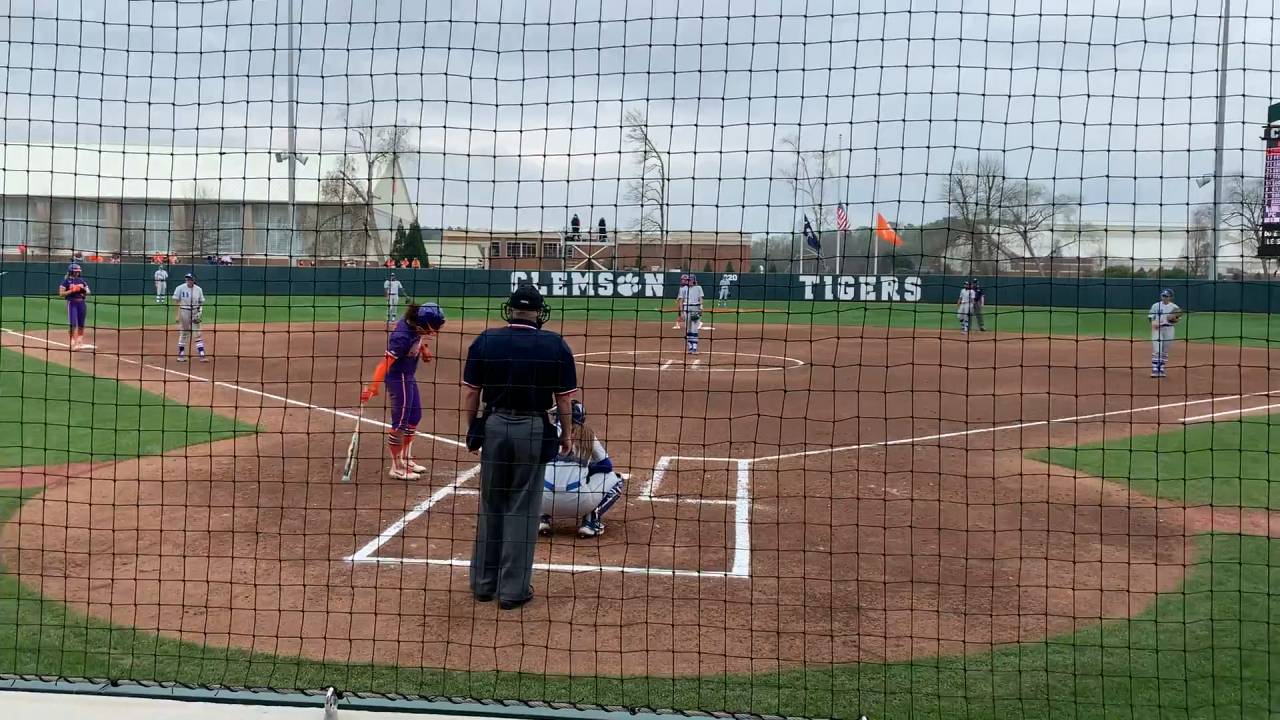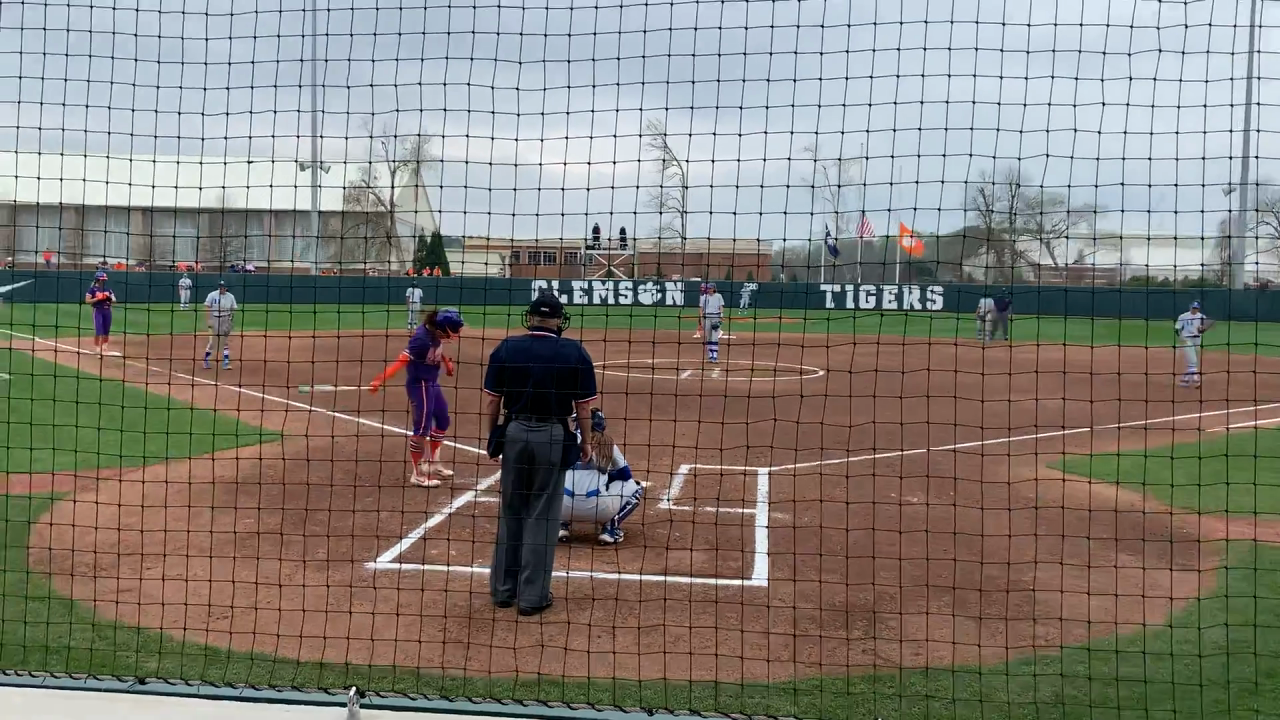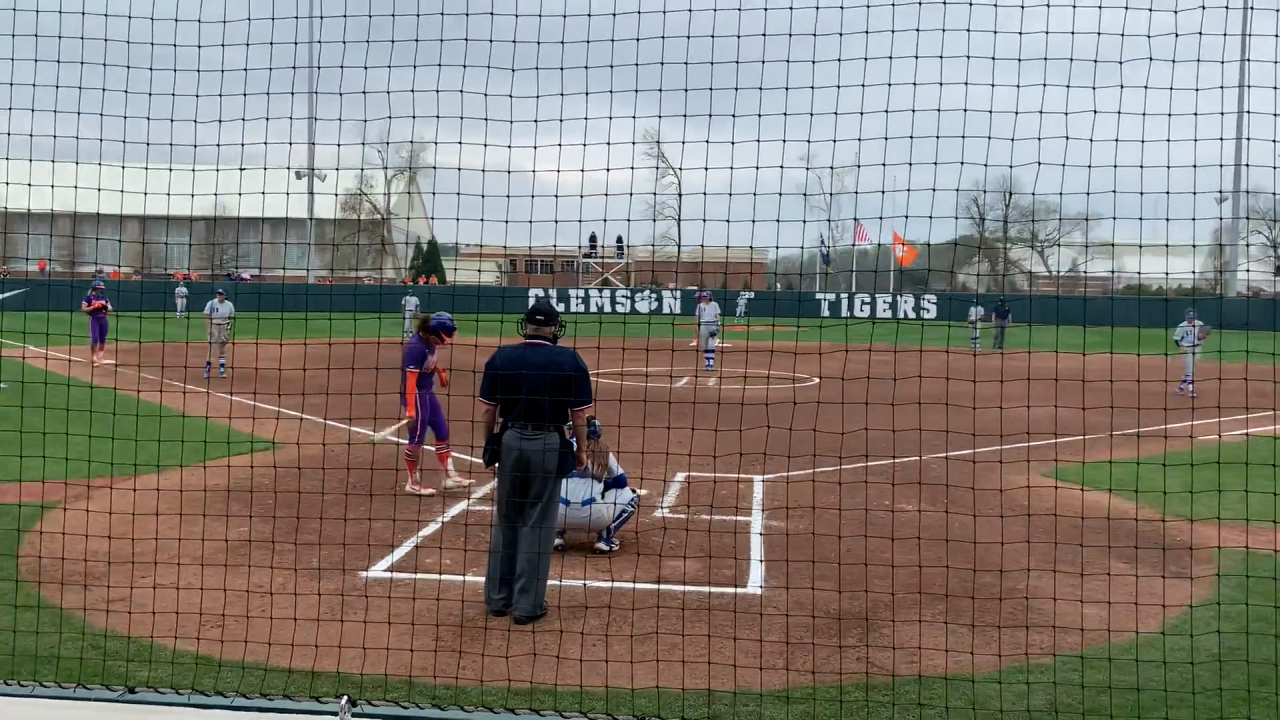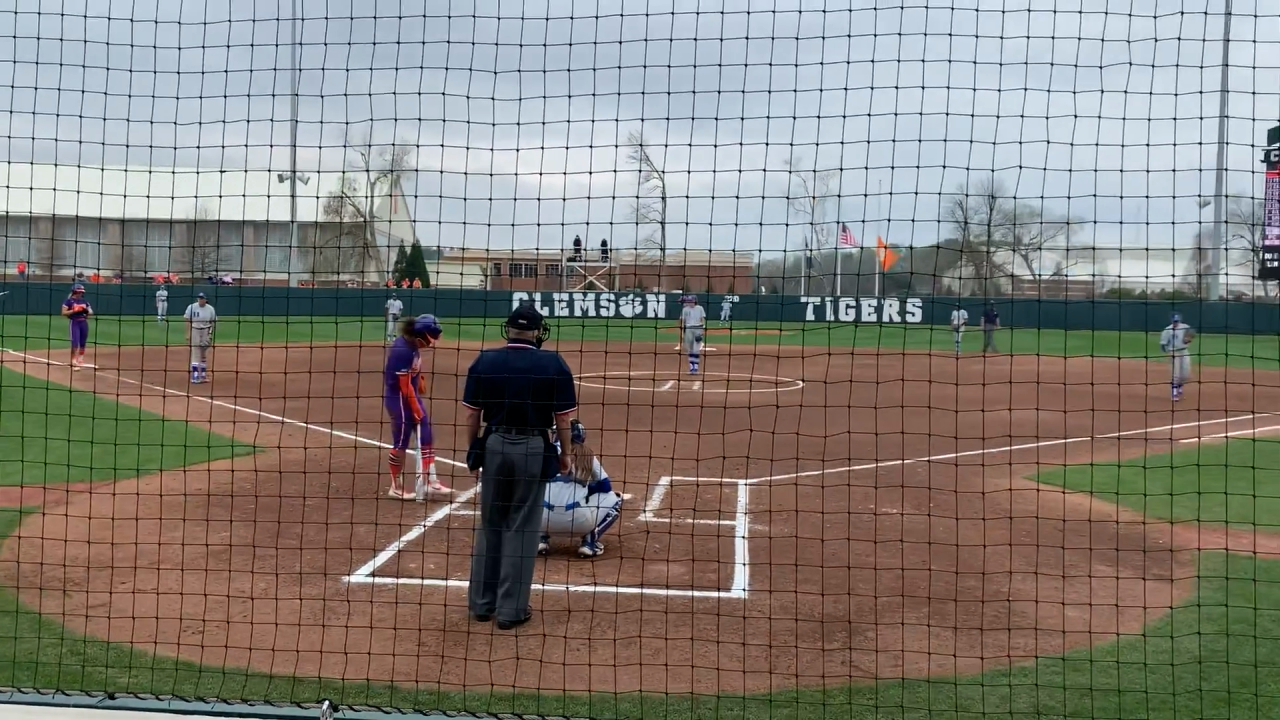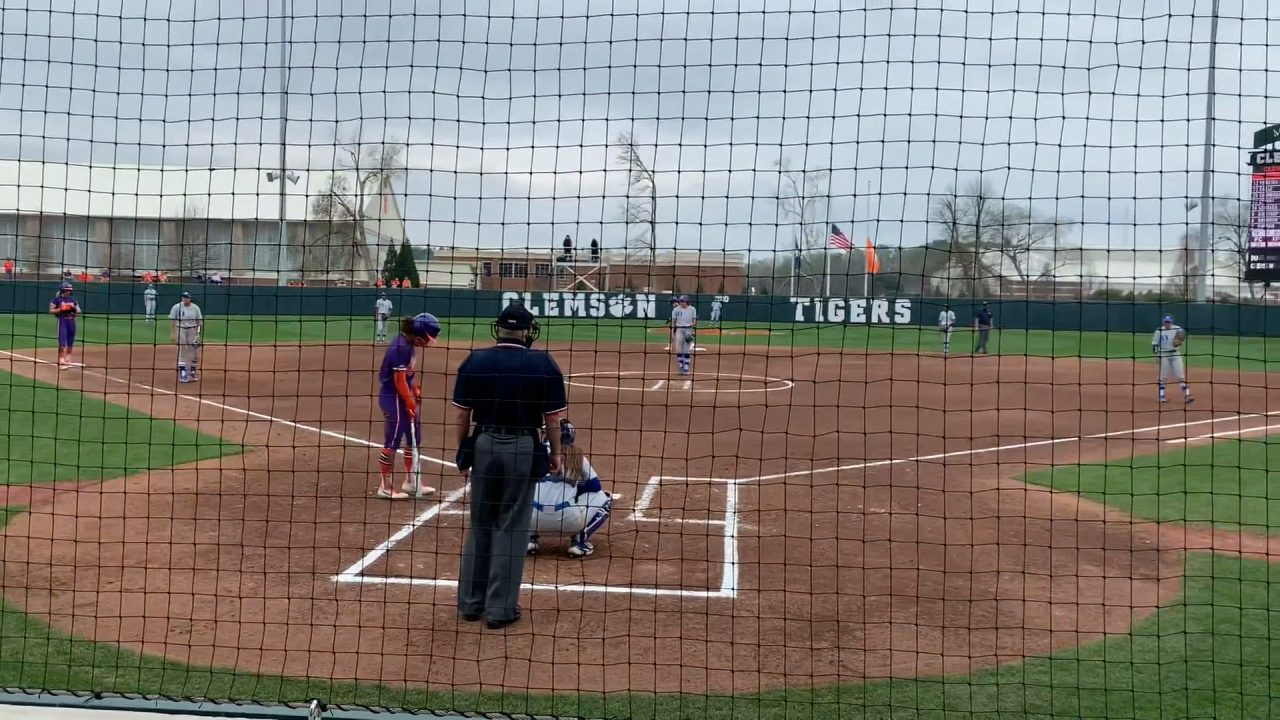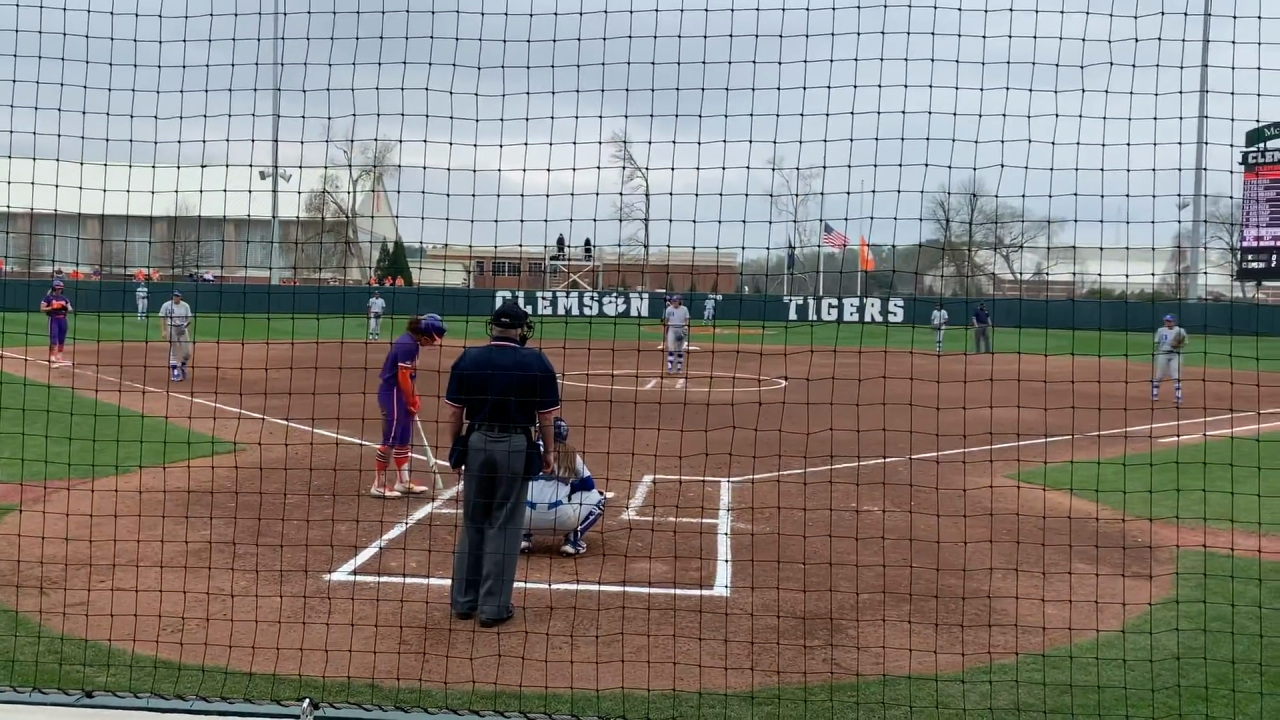
dt=0.3s
person 1, frame 1
left shoulder: (485, 340)
right shoulder: (554, 344)
left elbow: (471, 393)
right elbow: (563, 398)
left wrist: (471, 431)
right wrist: (566, 434)
left hip: (494, 426)
right hip: (533, 429)
left knee: (490, 504)
right knee: (523, 508)
left ankle: (483, 582)
right ankle: (513, 588)
person 1, frame 2
left shoulder: (506, 348)
right shoulder: (574, 352)
left elbow: (492, 401)
right elbow: (583, 406)
left wrist: (492, 438)
right wrist: (586, 442)
left hip: (514, 433)
right hip: (554, 436)
left knee: (510, 511)
right knee: (543, 514)
left ankle: (503, 588)
right ankle: (533, 595)
person 1, frame 3
left shoulder: (500, 357)
right shoulder: (569, 359)
left elbow: (488, 410)
right elbow: (578, 414)
left wrist: (489, 447)
right wrist: (581, 449)
left hip: (510, 441)
right hip: (549, 445)
left knee: (505, 519)
right knee: (538, 523)
left ankle: (498, 598)
right ankle: (527, 604)
person 1, frame 4
left shoulder: (484, 361)
right shoulder: (553, 363)
left elbow: (472, 414)
right elbow: (562, 417)
left wrist: (473, 452)
right wrist: (565, 453)
left hip: (494, 445)
right hip: (533, 449)
left knee: (490, 524)
right knee: (522, 527)
left ankle: (482, 602)
right ankle: (511, 608)
person 1, frame 5
left shoulder: (474, 361)
right shoulder: (543, 363)
left elbow: (462, 415)
right elbow: (552, 417)
left wrist: (462, 451)
right wrist: (555, 453)
left hip: (483, 445)
right hip: (523, 449)
left knee: (479, 524)
right knee: (512, 527)
left ankle: (471, 602)
right ankle: (500, 608)
person 1, frame 6
left shoulder: (468, 359)
right shoulder: (536, 361)
left elbow: (454, 412)
right elbow: (545, 416)
left wrist: (456, 449)
right wrist: (548, 451)
left hip: (476, 444)
right hip: (516, 447)
left knee: (472, 522)
right knee: (505, 526)
left ankle: (464, 600)
right ankle: (493, 606)
person 2, frame 1
left shoulder: (413, 323)
right shoulder: (403, 336)
right elbow: (385, 362)
left wrist: (423, 348)
right wrist: (372, 388)
left hip: (408, 375)
right hip: (399, 378)
left knee: (414, 416)
right knee: (400, 421)
left ankle: (406, 459)
right ankle: (397, 467)
person 2, frame 2
left shoulder: (434, 332)
right shoulder: (421, 339)
right elbow: (401, 361)
left wrist: (446, 360)
right wrist: (380, 380)
left hip: (432, 382)
right hip: (419, 385)
left knee: (443, 421)
right knee: (421, 429)
left ankle: (433, 464)
right ankle: (418, 474)
person 2, frame 3
left shoulder: (429, 340)
right shoulder: (415, 346)
right elbow: (411, 378)
left wrist: (440, 371)
right wrist: (410, 407)
left hip: (428, 391)
right hip: (417, 394)
left knee: (442, 433)
right knee: (417, 438)
left ankle: (450, 477)
right ankle: (413, 483)
person 2, frame 4
left shoulder: (413, 344)
right shoulder: (403, 350)
right elbow: (404, 385)
left wrist: (420, 379)
right wrist: (416, 408)
left hip: (412, 396)
right hip: (399, 399)
left knee: (426, 438)
right knee: (401, 443)
left ankle: (431, 482)
right ankle: (396, 487)
person 2, frame 5
left shoulder: (408, 343)
right shoulder: (401, 347)
right elbow: (399, 380)
left wrist: (415, 388)
right wrist: (410, 404)
left hip: (405, 396)
right hip: (394, 398)
left knee: (414, 439)
right knee: (393, 442)
left ankle: (411, 483)
right ankle: (385, 487)
person 2, frame 6
left shoulder: (412, 343)
right shoulder: (407, 345)
right elbow: (403, 377)
left wrist: (414, 397)
right wrist: (412, 401)
left hip: (400, 394)
right hip: (392, 394)
left knee: (404, 439)
right knee: (390, 440)
left ankle: (403, 482)
right ankle: (378, 485)
